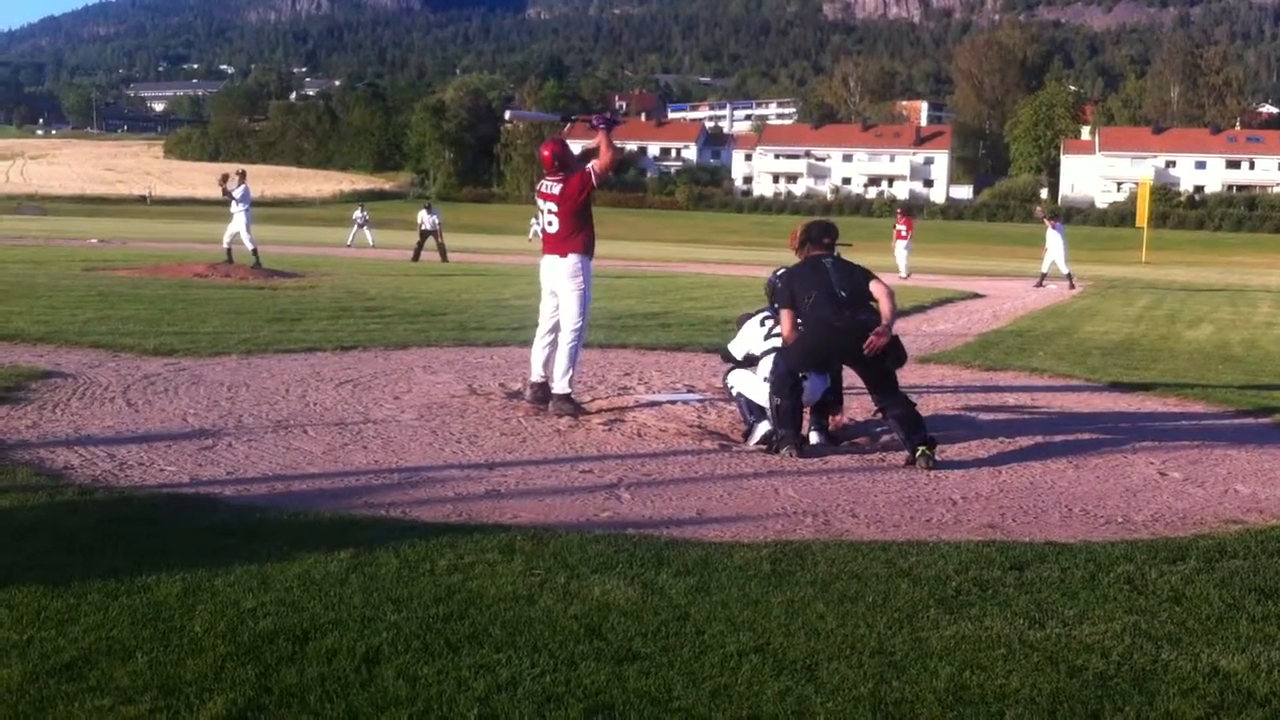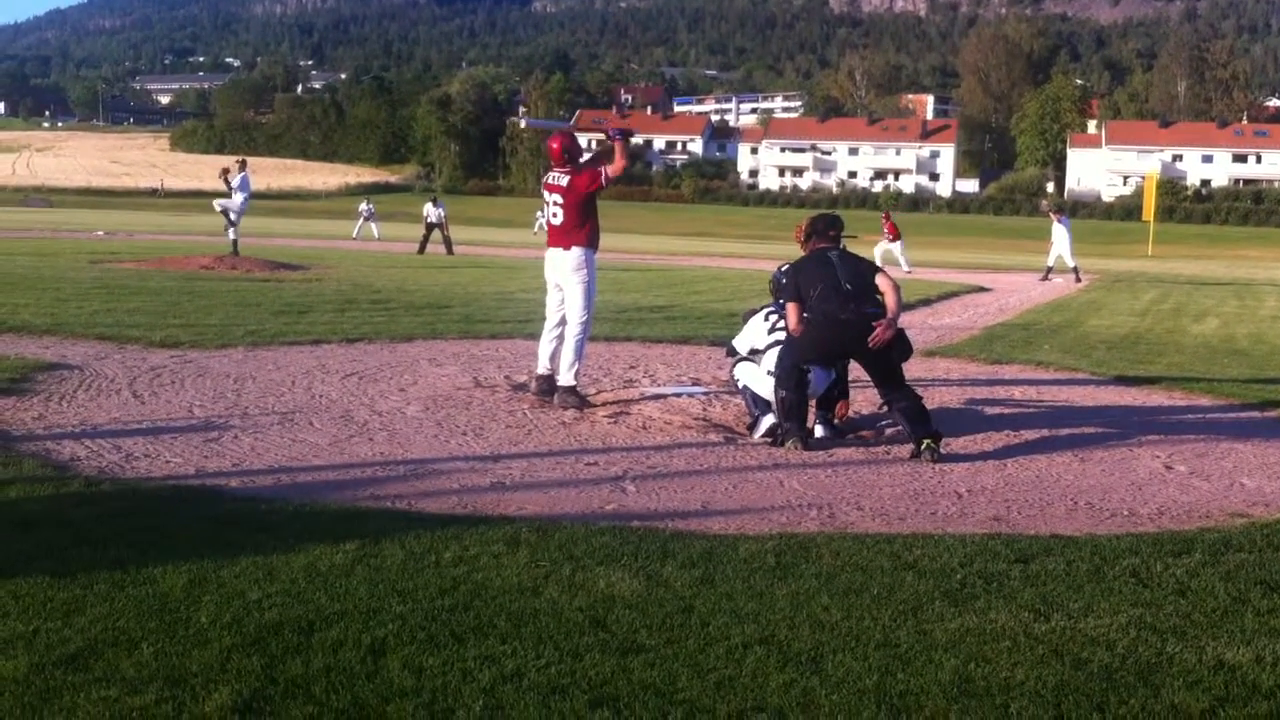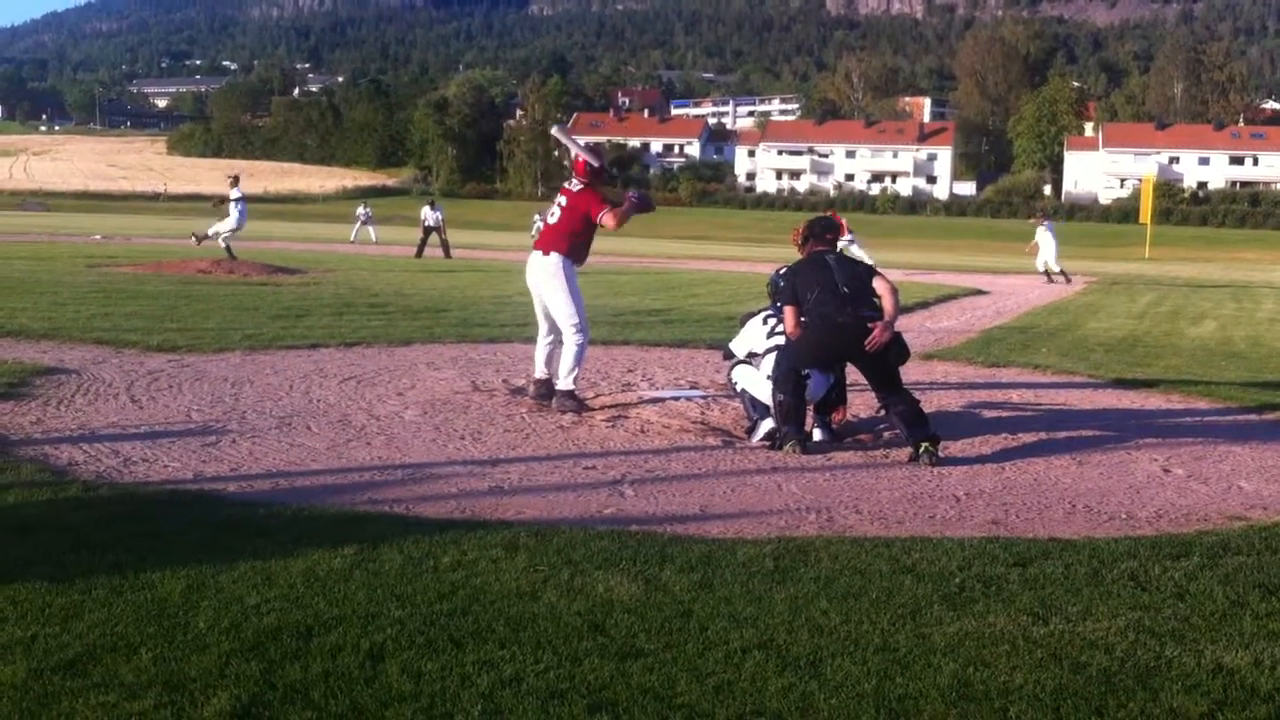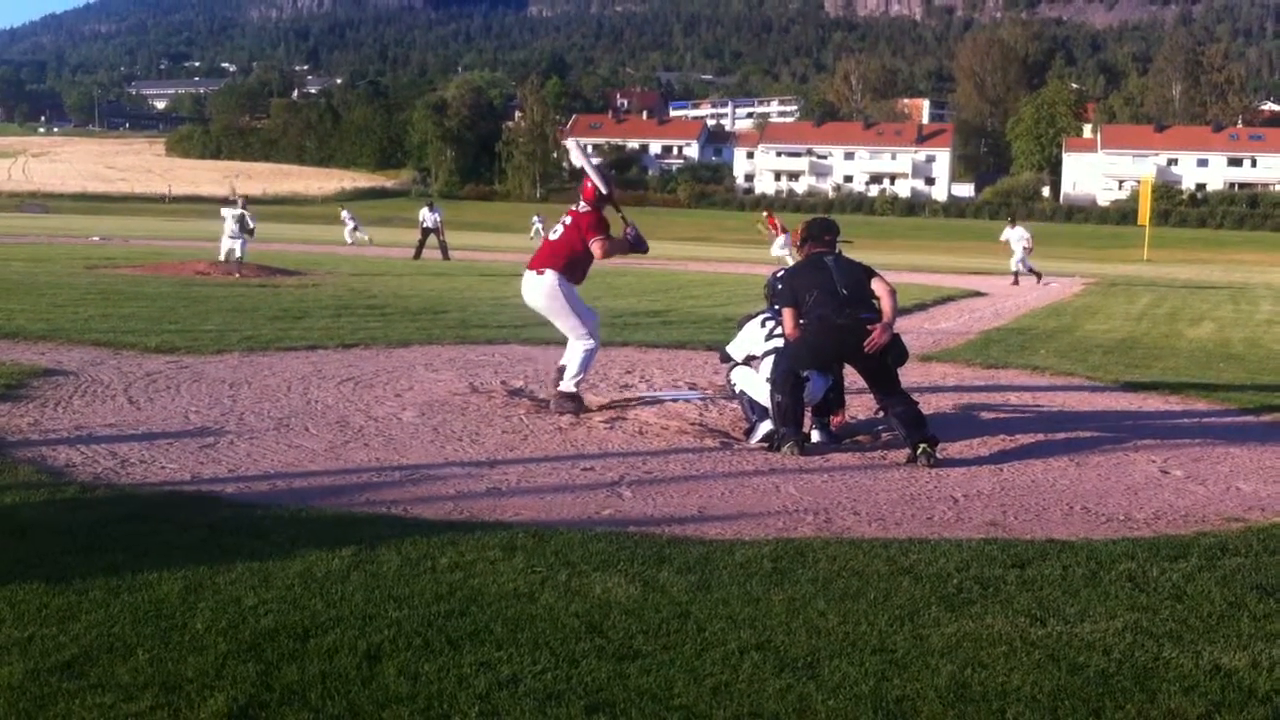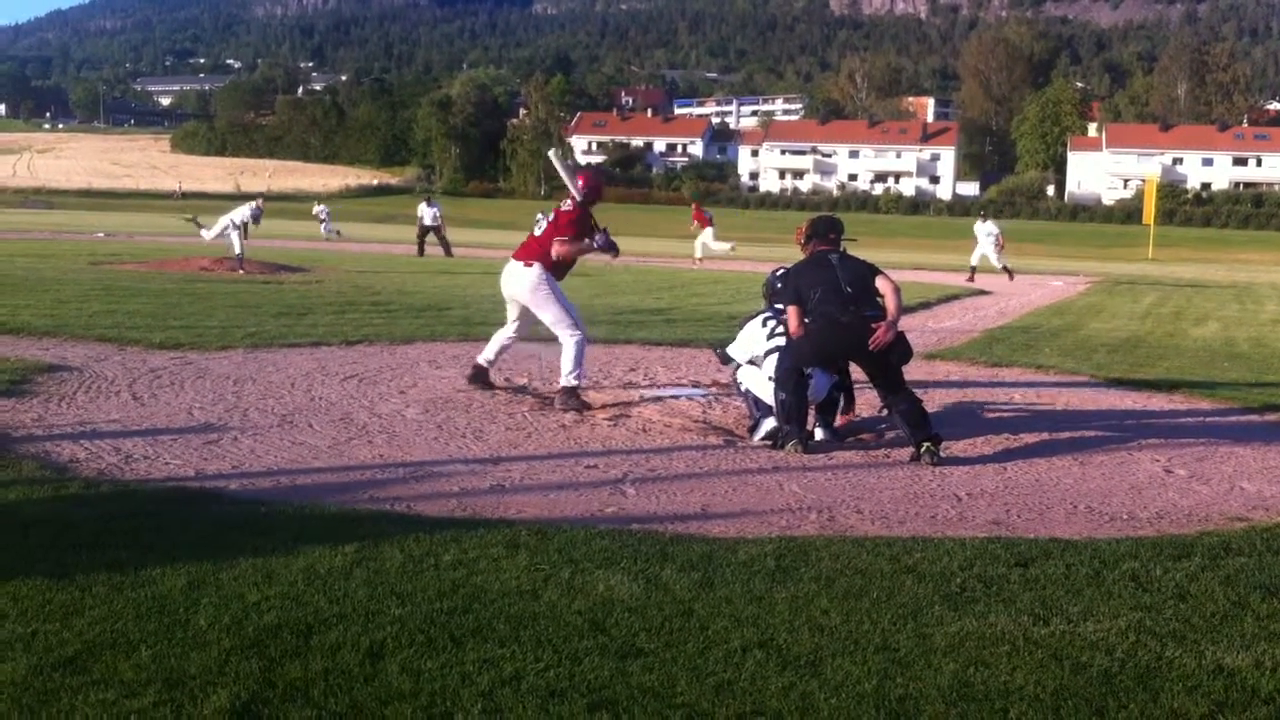
dt=0.4s
person 1, frame 1
left shoulder: (543, 186)
right shoulder: (575, 185)
left elbow: (576, 164)
right elbow: (607, 159)
left wrist: (595, 140)
right wrist: (603, 129)
left hip: (549, 264)
right hip: (572, 265)
left knee: (547, 328)
right knee: (571, 332)
left ankle: (537, 385)
right ankle: (560, 396)
person 1, frame 2
left shoulder: (549, 179)
right shoulder: (581, 180)
left elbow: (582, 166)
right elbow: (620, 166)
left wrist: (608, 147)
right wrist: (618, 139)
left hip: (553, 257)
right hip: (576, 258)
left knee: (554, 321)
right knee: (577, 326)
left ankle: (543, 378)
right ankle: (566, 389)
person 1, frame 3
left shoulder: (569, 188)
right shoulder: (588, 195)
left elbow: (603, 212)
right elbow: (613, 222)
left wrist: (630, 204)
right wrist: (632, 203)
left hip: (537, 263)
right hip: (556, 265)
left knee: (548, 330)
right knee: (575, 333)
left ankle: (541, 383)
right ankle: (564, 393)
person 1, frame 4
left shoulder: (578, 213)
right shoulder: (592, 218)
left elbow: (599, 246)
right elbow: (601, 252)
left wrist: (628, 243)
right wrist: (628, 240)
left hip: (532, 282)
right hip: (550, 283)
left knee: (589, 321)
right knee: (587, 341)
left ankle: (564, 370)
right ankle: (565, 395)
person 1, frame 5
left shoulder: (570, 209)
right shoulder: (575, 215)
left elbow: (588, 232)
right elbow: (558, 251)
left wrist: (602, 242)
right wrist: (594, 246)
left hip: (511, 274)
right hip: (533, 277)
left knee: (515, 326)
right knee: (573, 334)
left ankle: (480, 369)
right ankle: (567, 393)
person 2, frame 1
left shoulder: (793, 274)
right shoulder: (853, 269)
left elbow: (788, 331)
right elbow: (885, 292)
left wrist: (806, 355)
right wrist: (886, 327)
left hip: (824, 334)
right hip: (866, 334)
left knee: (784, 368)
right knee: (889, 393)
left ankle: (788, 440)
right ankle: (921, 447)
person 2, frame 2
left shoulder: (798, 267)
right shoulder: (858, 261)
left elbow: (795, 325)
right elbow: (889, 286)
left wrist: (812, 346)
right wrist: (891, 320)
left hip: (829, 327)
right hip: (871, 328)
left knee: (789, 362)
right knee: (895, 386)
left ankle: (792, 433)
right ankle: (927, 440)
person 2, frame 3
left shoulder: (796, 271)
right shoulder: (856, 265)
left elbow: (792, 328)
right elbow: (887, 289)
left wrist: (810, 349)
right wrist: (888, 323)
left hip: (825, 332)
right hip: (868, 330)
left knee: (786, 367)
right knee: (892, 390)
left ankle: (791, 437)
right ankle: (924, 444)
person 2, frame 4
left shoulder: (794, 273)
right shoulder: (855, 266)
left elbow: (791, 329)
right elbow: (886, 290)
left wrist: (808, 350)
right wrist: (887, 324)
left hip: (824, 332)
right hip: (867, 332)
left knee: (784, 368)
right knee: (890, 391)
left ankle: (789, 438)
right ankle: (923, 445)
person 2, frame 5
left shoulder: (798, 271)
right shoulder: (859, 264)
left elbow: (795, 327)
right elbow: (890, 288)
left wrist: (813, 347)
right wrist: (891, 322)
left hip: (828, 330)
right hip: (871, 330)
left knee: (788, 365)
right knee: (894, 388)
left ankle: (792, 435)
right ankle: (926, 443)
person 3, frame 1
left shoulder: (757, 321)
left elbow: (727, 356)
right elbow: (834, 364)
right wrist: (837, 402)
left hip: (771, 392)
right hip: (809, 393)
left knee: (733, 376)
right knee: (828, 375)
left ankle: (758, 424)
right ankle: (818, 430)
person 3, frame 2
left shoulder: (762, 316)
left elbow: (731, 351)
right wrist: (843, 397)
left hip: (774, 386)
right hip: (811, 385)
left knee: (740, 366)
right knee: (833, 368)
left ankle: (763, 418)
right ankle: (824, 423)
person 3, frame 3
left shoulder: (760, 320)
left elbow: (728, 354)
right wrist: (841, 401)
left hip: (772, 391)
right hip: (811, 392)
left knee: (738, 370)
right knee: (833, 372)
left ankle: (762, 422)
right ankle: (822, 427)
person 3, frame 4
left shoulder: (758, 322)
left elbow: (725, 357)
right elbow: (835, 366)
right wrist: (839, 405)
left hip: (771, 394)
right hip: (810, 395)
left knee: (737, 371)
right knee: (829, 373)
left ankle: (761, 424)
right ankle: (820, 428)
person 3, frame 5
left shoulder: (758, 322)
left elbow: (726, 358)
left wrist: (719, 351)
right wrist: (849, 398)
left hip: (775, 392)
right hip: (814, 392)
left knee: (743, 371)
right knee: (835, 372)
left ankle: (765, 421)
right ankle: (824, 426)
